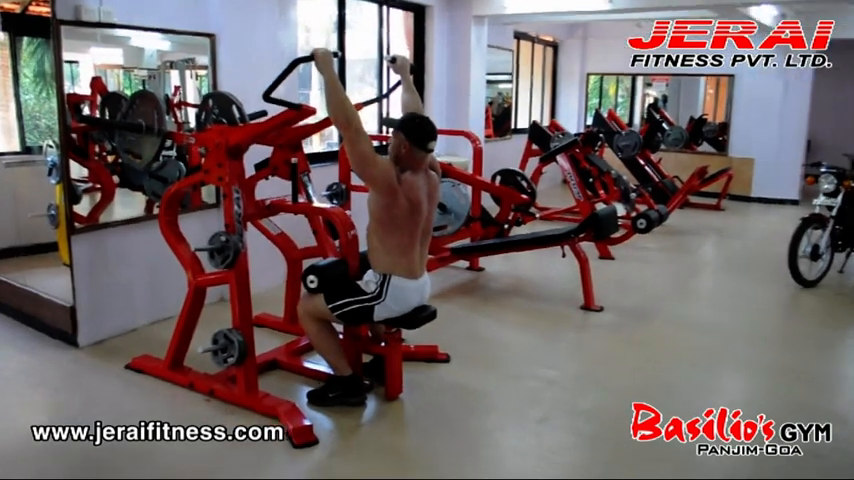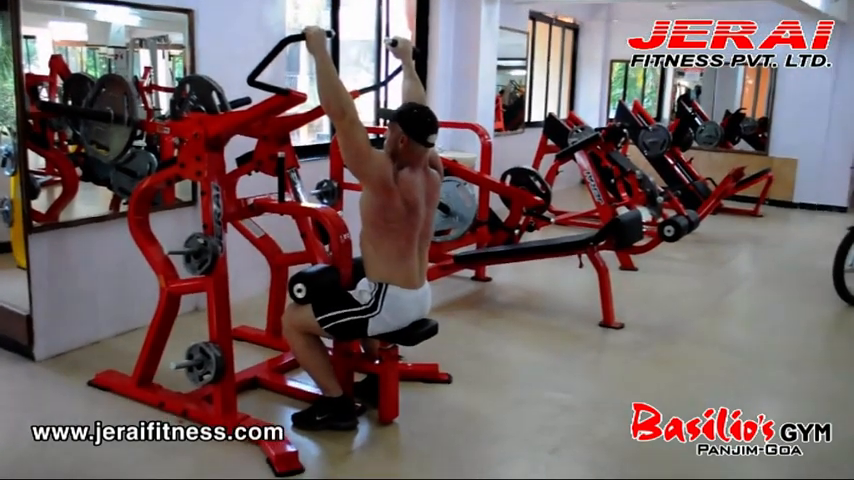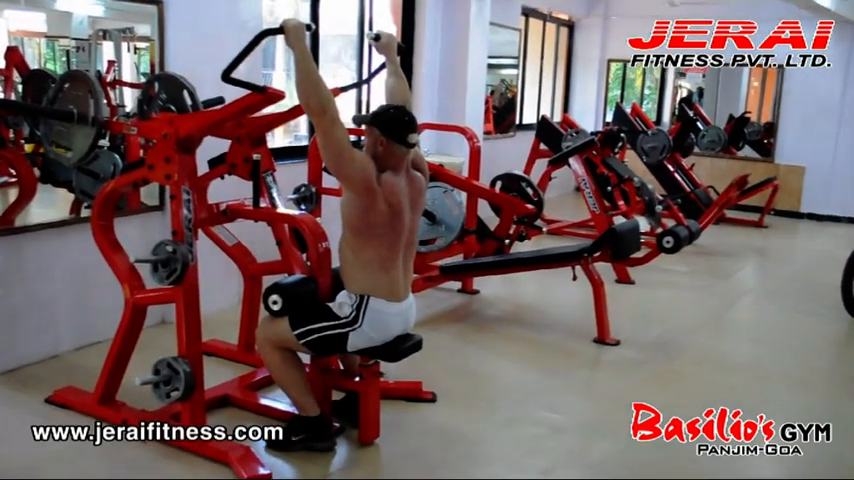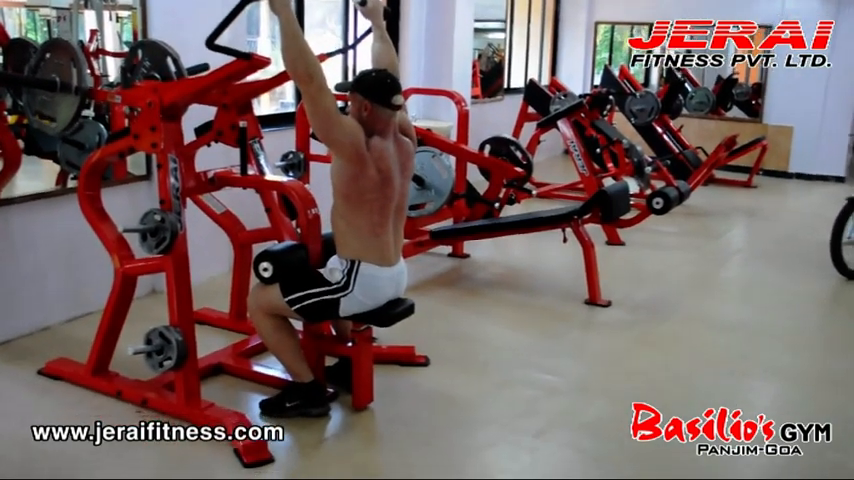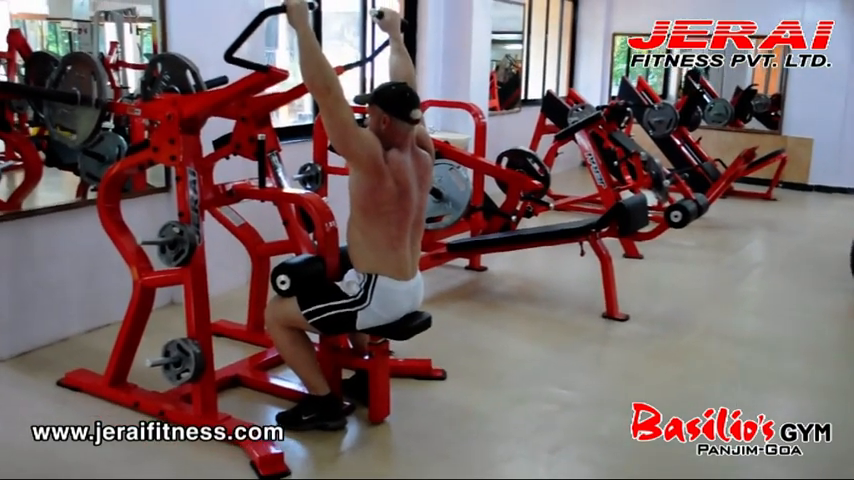
dt=1s
person 1, frame 1
left shoulder: (389, 181)
right shoulder: (431, 174)
left elbow: (349, 127)
right elbow: (417, 125)
left hip: (394, 292)
right hip: (420, 287)
left knee: (307, 308)
right knee: (360, 288)
left ankle: (347, 383)
right ankle: (386, 357)
person 1, frame 2
left shoulder: (385, 178)
right shoulder: (432, 173)
left elbow: (343, 117)
right elbow: (418, 115)
left wrist: (319, 49)
right wrist: (407, 60)
left hip: (392, 303)
right hip: (420, 298)
left knee: (293, 321)
right knee: (352, 297)
left ankle: (337, 405)
right ankle: (380, 377)
person 1, frame 3
left shoulder: (368, 181)
right shoulder: (417, 175)
left elbow: (323, 114)
right elbow: (400, 115)
left wrist: (298, 43)
right wrist: (391, 57)
left hip: (373, 317)
right hip: (403, 312)
left knee: (267, 334)
right knee: (329, 309)
left ankle: (314, 425)
right ankle: (360, 395)
person 1, frame 4
left shoulder: (356, 146)
right shoulder: (405, 139)
left elbow: (310, 81)
right elbow: (387, 81)
left hip: (364, 281)
right hip: (395, 275)
left knee: (259, 301)
right knee: (322, 274)
left ankle: (308, 390)
right ankle: (353, 363)
person 1, frame 5
left shoulder: (374, 159)
right shoulder: (423, 153)
left elbow: (327, 93)
right elbow: (405, 93)
left hip: (381, 296)
right hip: (411, 290)
left knee: (276, 315)
right knee: (339, 289)
left ankle: (324, 404)
right ankle: (369, 375)
